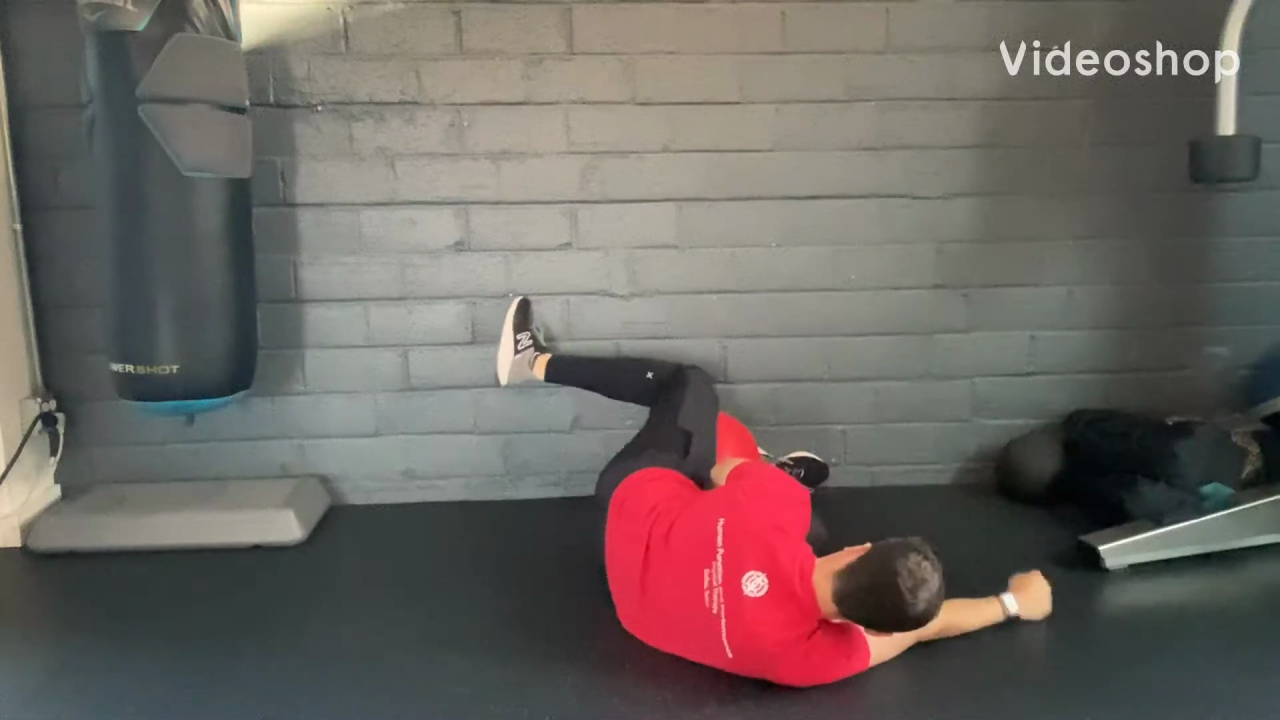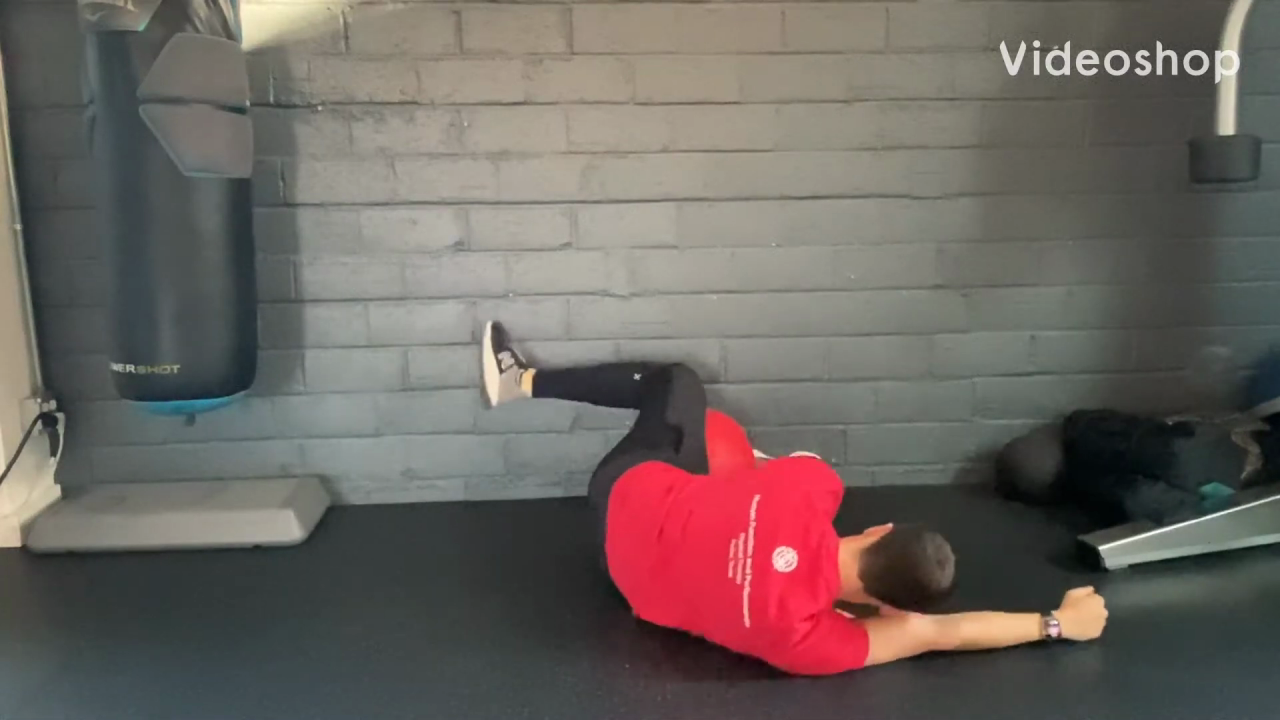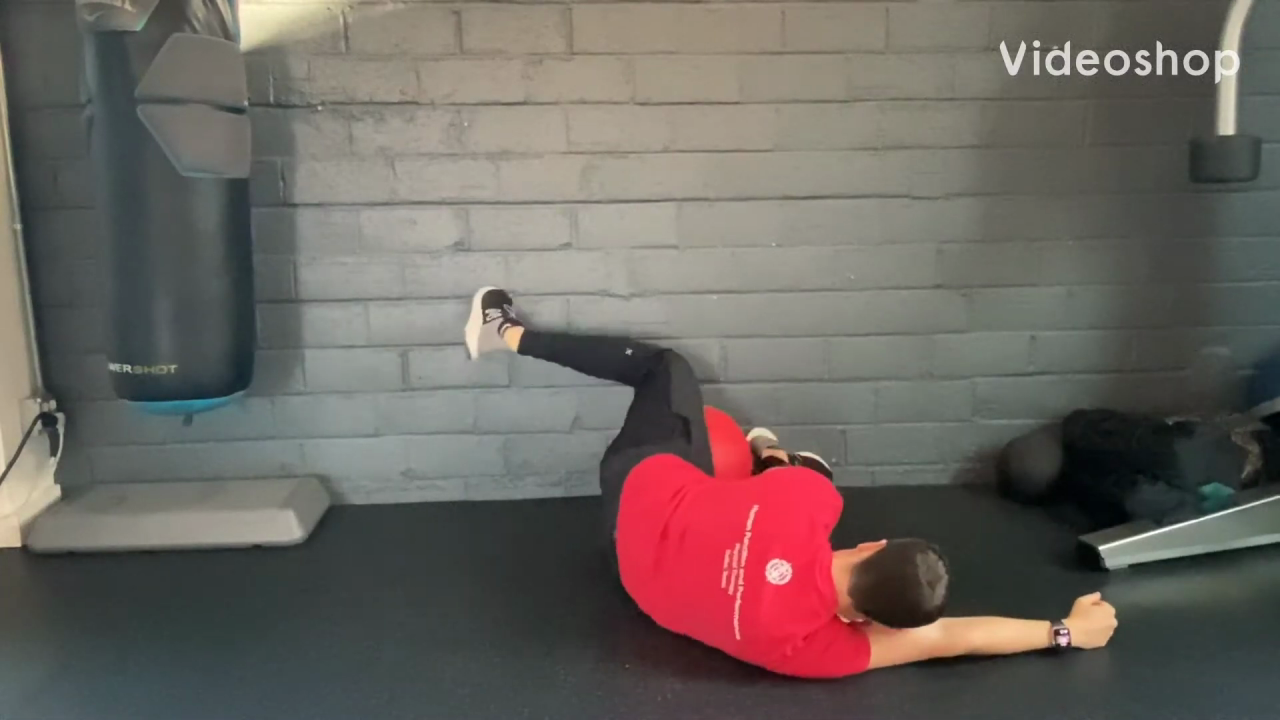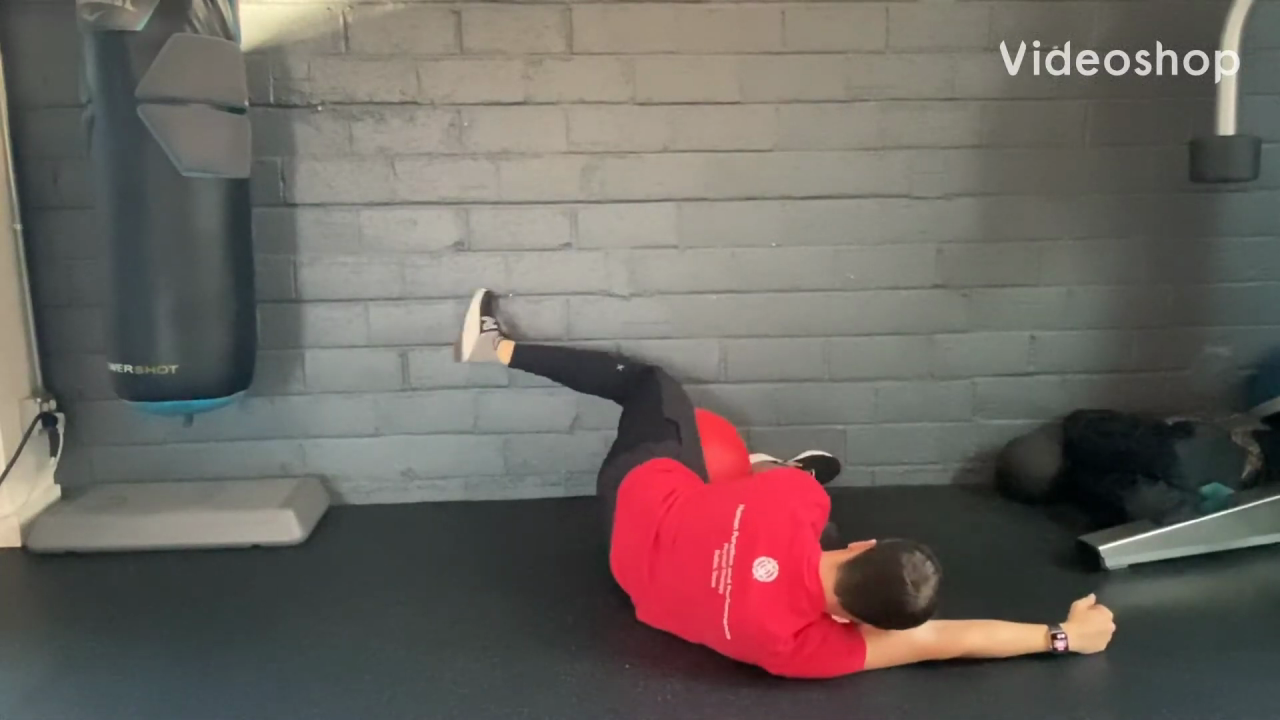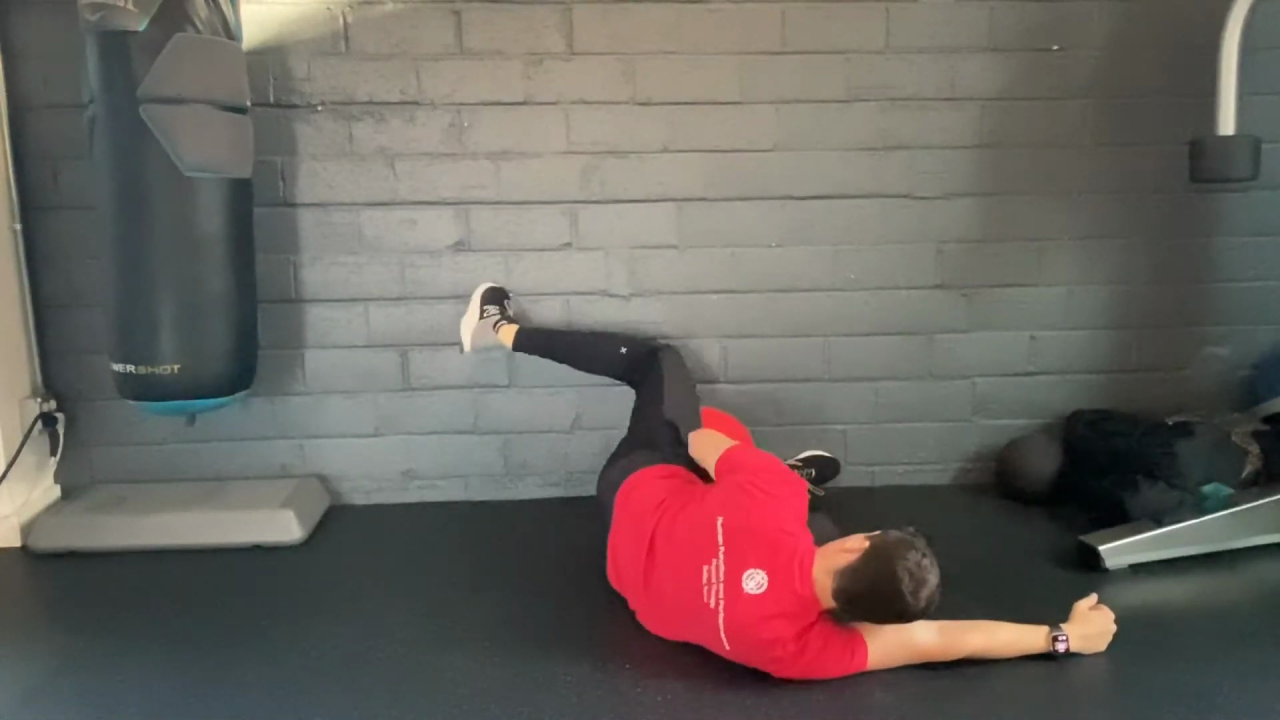
dt=1s
person 1, frame 1
left shoulder: (776, 504)
right shoulder: (805, 658)
left elbow: (723, 470)
right elbow: (918, 628)
right wrist: (1015, 602)
left hip: (635, 493)
left knee: (690, 382)
left ankle: (537, 364)
person 1, frame 2
left shoulder: (809, 483)
right shoulder: (800, 639)
right elbow: (944, 634)
right wrist: (1059, 623)
left hip: (636, 487)
right hip: (632, 544)
left knee: (676, 380)
left ankle: (520, 381)
person 1, frame 3
left shoulder: (808, 498)
right shoulder: (803, 647)
right elbow: (951, 640)
right wrist: (1067, 630)
left hip: (651, 482)
right hip: (662, 502)
left knee: (664, 365)
left ankle: (508, 334)
person 1, frame 4
left shoulder: (793, 498)
right shoulder: (798, 647)
right elbow: (950, 642)
right wrist: (1066, 634)
left hip: (644, 487)
right hip: (657, 509)
left knee: (650, 383)
left ankle: (499, 347)
person 1, frame 5
left shoulder: (769, 501)
right shoulder: (797, 649)
left elbow: (702, 441)
right elbow: (947, 644)
right wrist: (1065, 637)
left hip: (641, 492)
left knee: (660, 360)
left ankle: (502, 332)
